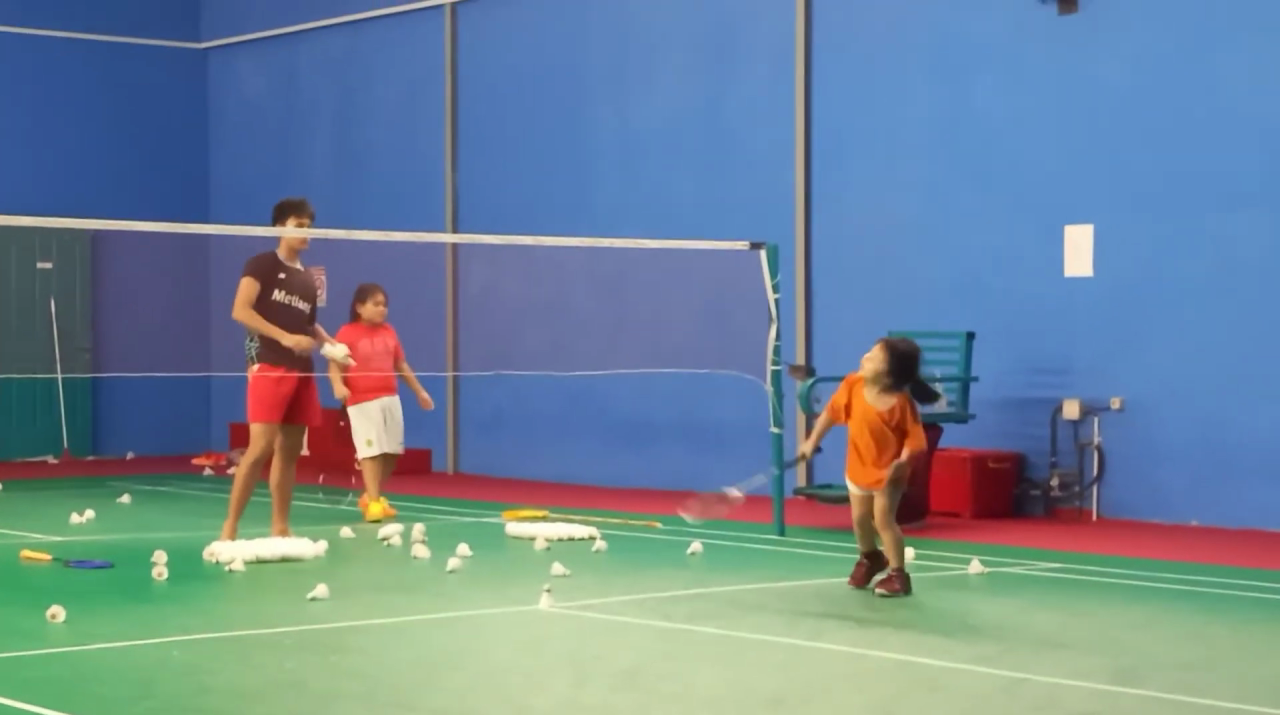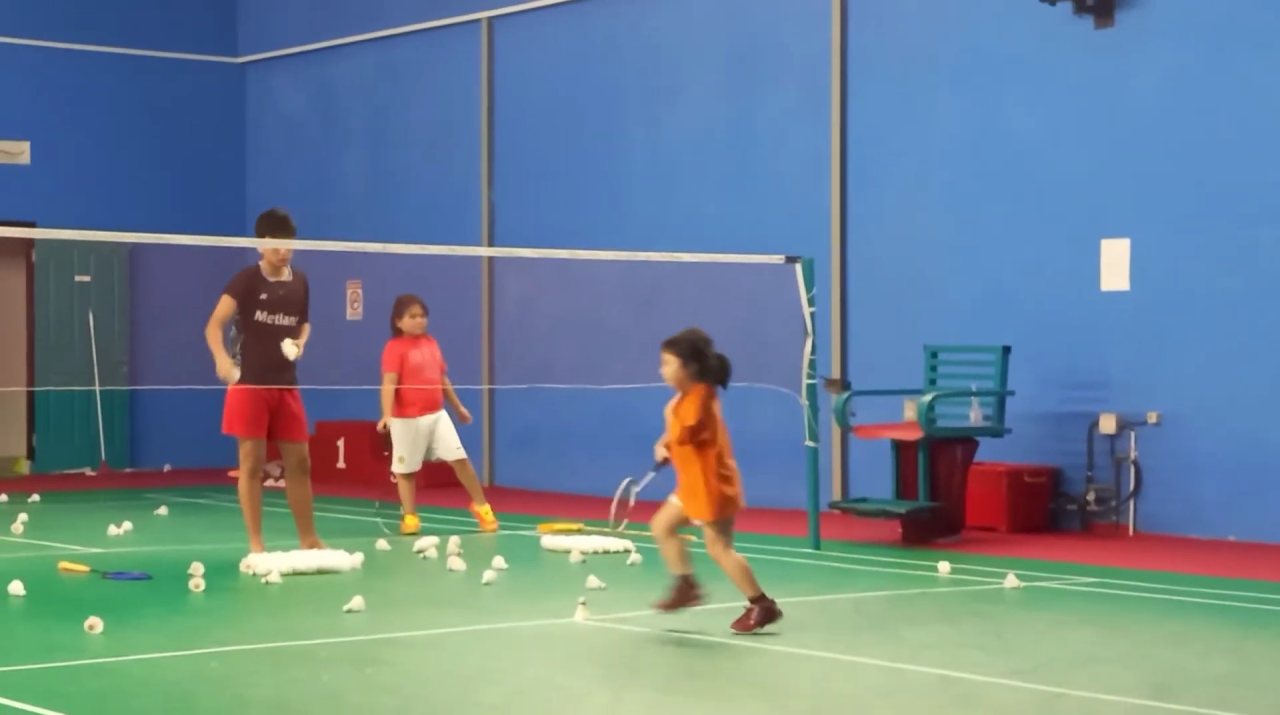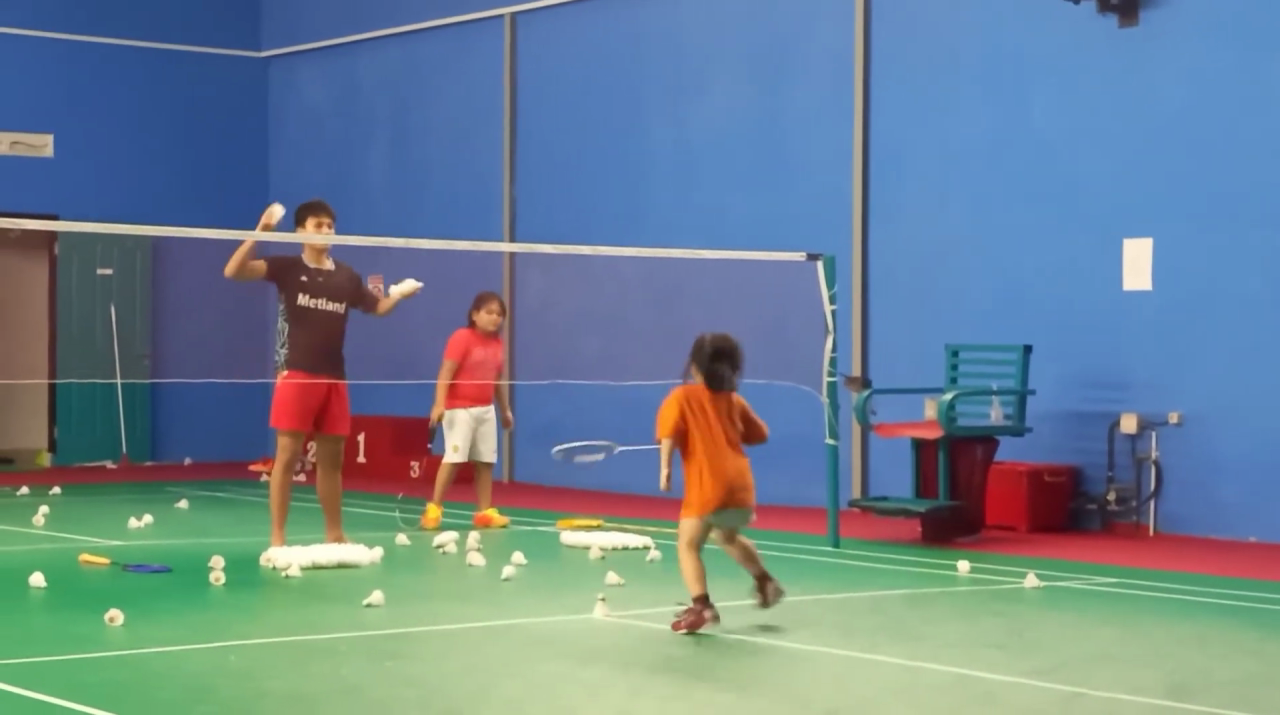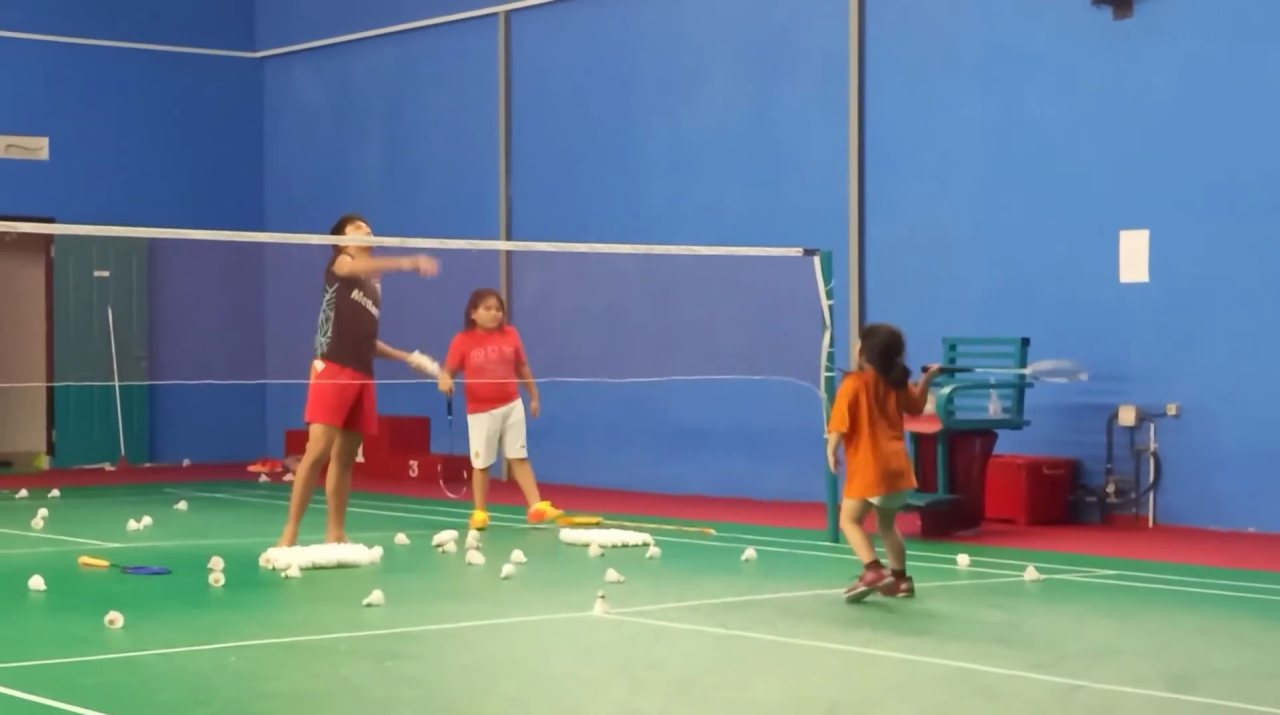
dt=1s
person 1, frame 1
left shoulder: (307, 279)
right shoulder: (262, 264)
right elbow: (240, 310)
left wrist: (330, 343)
right wrist: (283, 337)
left hip: (302, 372)
right hip: (268, 368)
left knee: (289, 451)
right knee: (260, 449)
left ankle: (280, 527)
right ankle: (230, 527)
person 1, frame 2
left shoulder: (300, 282)
right shoulder: (245, 280)
right elbow: (215, 324)
left wrist: (300, 341)
right wrist: (222, 358)
left hip: (286, 386)
right hip: (248, 385)
left knee: (299, 463)
right knee: (252, 464)
left ankle: (309, 539)
right ankle: (256, 544)
person 1, frame 3
left shoulder: (347, 276)
right shoulder: (287, 268)
left elbow: (377, 307)
right elbow: (231, 271)
left wrist: (399, 294)
right wrist: (259, 231)
left hip: (334, 378)
right hip: (296, 375)
left knee: (332, 459)
right knee: (288, 457)
left ankle: (335, 535)
right ankle: (277, 538)
person 1, frame 4
left shoulder: (373, 286)
right shoulder: (341, 263)
right elbow: (351, 267)
left wrist: (411, 357)
right wrist: (408, 263)
left hip: (363, 375)
right hip: (332, 369)
left knee: (345, 457)
right knee: (318, 451)
left ankle: (335, 534)
right ankle: (290, 535)
person 2, frame 1
left shoulder: (902, 405)
right shoulder: (852, 385)
left elbow: (917, 442)
right elbow: (831, 412)
left wrist: (898, 465)
right wrist: (813, 439)
left hip: (888, 469)
right hip: (859, 463)
left knee: (883, 520)
right knee: (860, 518)
left ankle: (898, 574)
right ankle: (871, 558)
person 2, frame 2
left shoulder: (698, 397)
right shoulder: (687, 397)
left elbow: (678, 434)
right elbow: (677, 437)
left wrist: (670, 413)
right wrist: (665, 445)
left hip: (712, 486)
right hip: (693, 485)
left knee: (719, 548)
right knee: (661, 527)
left ankle: (761, 605)
right ankle: (686, 585)
person 2, frame 3
left shoulder: (681, 397)
right shoulder: (735, 401)
left elbow: (668, 432)
right elbow: (758, 434)
left wrist: (664, 467)
left hip: (705, 486)
right hip: (737, 483)
left knee: (688, 545)
right knee: (729, 538)
left ankle: (702, 608)
right ankle: (764, 582)
person 2, frame 4
left shoulder: (853, 383)
right shoulder: (897, 383)
left elbow: (840, 425)
right elbow: (915, 407)
left wrist: (831, 454)
right wrist: (927, 380)
left hip: (867, 469)
right hip: (896, 467)
left knee: (850, 520)
right knee: (886, 524)
left ankle: (874, 570)
right ankle: (900, 578)
person 3, frame 1
left shoulder: (389, 331)
right shoulder: (348, 333)
left elbow: (401, 364)
right elbow: (334, 366)
left wrist: (420, 391)
right wrist: (338, 386)
left hip: (390, 399)
right hip: (362, 402)
left knee: (392, 452)
right knee: (371, 453)
left ankle: (371, 496)
right ankle: (374, 503)
person 3, frame 2
left shoulder: (431, 343)
right shoulder: (395, 347)
right elbow: (388, 384)
left wrist: (458, 406)
right wrist: (386, 415)
left hip: (437, 414)
right hip: (407, 419)
left knee: (459, 458)
right knee: (406, 469)
left ankle: (480, 505)
right ankle: (409, 517)
person 3, frame 3
left shoulder: (498, 342)
right shoulder: (462, 338)
right elbow: (446, 373)
left wrist: (505, 409)
right wrist: (439, 404)
left hip: (486, 409)
right hip: (458, 408)
left knee: (486, 461)
right knee: (454, 457)
left ankle: (485, 512)
right ankle: (434, 508)
person 3, frame 4
left shoulder: (510, 335)
right shoulder: (463, 341)
left elbow: (522, 368)
right elbow: (448, 369)
left wrist: (534, 396)
right wrist: (445, 379)
left hip: (512, 406)
right hip: (481, 410)
left knee: (519, 457)
right knee: (482, 463)
left ankle: (537, 507)
right ankle: (480, 512)
